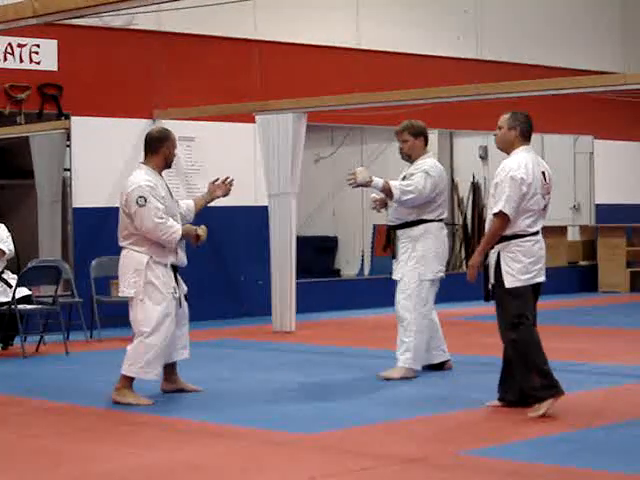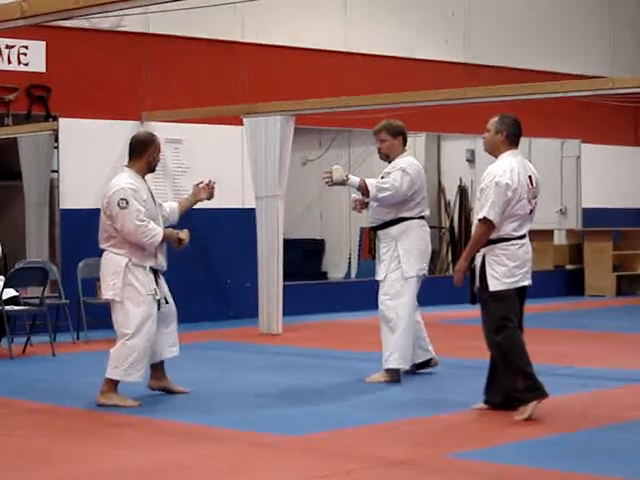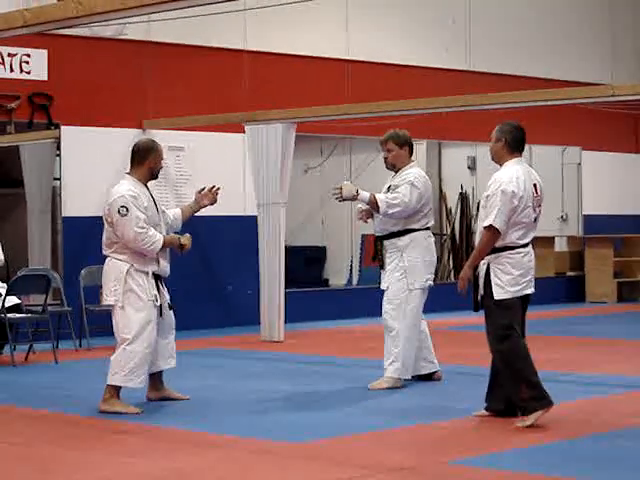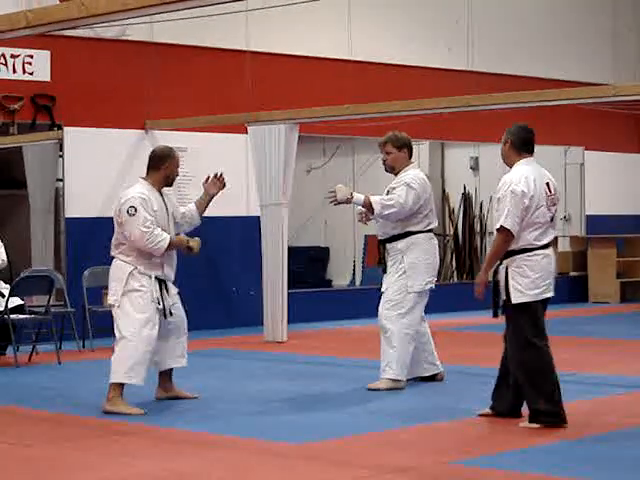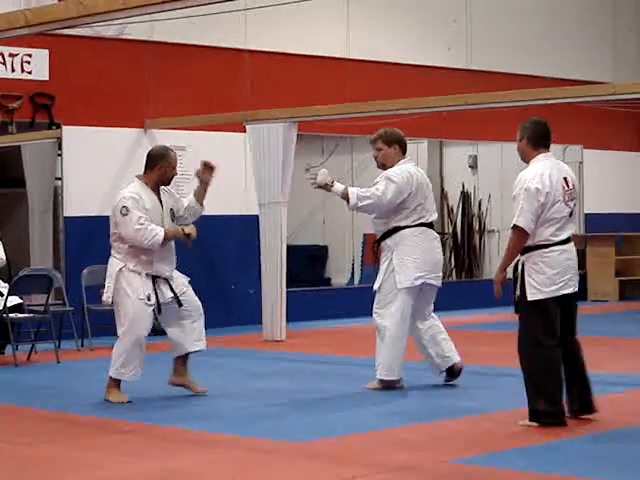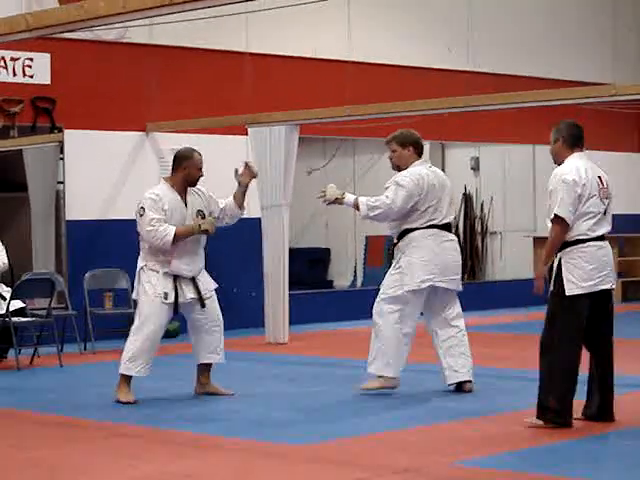
dt=0.4s
person 1, frame 1
left shoulder: (513, 166)
right shoulder: (539, 165)
left elbow: (502, 218)
left wrist: (479, 254)
left hip: (513, 253)
right hip: (530, 248)
left knee: (517, 327)
right knee: (518, 324)
left ankle: (544, 390)
right ankle: (515, 393)
person 1, frame 2
left shoulder: (499, 171)
right shoulder: (527, 169)
left elbow: (487, 223)
left wrist: (465, 258)
left hip: (499, 258)
right hip: (517, 253)
left knee: (501, 330)
right knee: (507, 328)
left ankle: (528, 392)
right ankle: (502, 396)
person 1, frame 3
left shoulder: (504, 179)
right shoulder: (531, 177)
left elbow: (493, 230)
left wrist: (469, 266)
left hip: (502, 265)
right hip: (520, 261)
left knee: (505, 338)
right knee: (505, 336)
left ankle: (533, 401)
right ankle: (501, 403)
person 1, frame 4
left shoulder: (514, 180)
right shoulder: (546, 177)
left elbow: (506, 233)
left wrist: (485, 270)
left hip: (523, 268)
right hip: (542, 263)
left knee: (529, 343)
right knee: (521, 339)
left ankle: (548, 412)
right ankle: (506, 404)
person 1, frame 5
left shoulder: (531, 177)
right shoulder: (565, 171)
left elbow: (521, 231)
left wrist: (502, 268)
left hip: (541, 265)
right hip: (566, 259)
left knee: (537, 343)
right knee: (565, 338)
left ankle: (546, 412)
right ankle: (581, 402)
person 1, frame 6
left shoulder: (566, 172)
right shoulder: (598, 173)
left elbow: (561, 223)
left wrist: (544, 263)
left hip: (577, 262)
right hip: (602, 259)
left knee: (559, 340)
right knee: (599, 340)
left ankle: (554, 413)
right ankle: (600, 408)
person 2, frame 1
left shoulder: (154, 181)
right shoulder: (142, 184)
left elbow: (176, 211)
right elbow: (155, 228)
left wrist: (210, 196)
right wrist: (190, 232)
left hip: (161, 266)
right hip: (147, 267)
left knee: (176, 318)
right knee: (153, 328)
left ankle: (171, 379)
right ankle: (123, 389)
person 2, frame 2
left shoulder: (137, 184)
right shoulder: (124, 187)
left elbow: (162, 214)
right elbow: (137, 230)
left wrist: (194, 198)
right wrist: (171, 236)
left hip: (144, 269)
right hip: (128, 270)
left knee: (164, 316)
right knee: (137, 330)
left ankle: (158, 376)
right ankle: (108, 391)
person 2, frame 3
left shoulder: (141, 191)
right shoulder: (125, 194)
left elbow: (166, 221)
right elbow: (138, 238)
left wrist: (197, 205)
right wrist: (175, 241)
left hip: (146, 275)
right hip: (130, 276)
left knee: (163, 327)
right knee: (136, 336)
left ankle: (156, 387)
right ankle: (110, 398)
person 2, frame 4
left shoulder: (160, 196)
right shoulder: (136, 198)
left elbow: (186, 220)
right elbow: (146, 238)
left wrist: (208, 195)
right wrist: (181, 243)
left hip: (157, 279)
right hip: (135, 278)
left knee: (173, 327)
right knee: (138, 336)
left ankle: (165, 386)
right ankle: (114, 398)
person 2, frame 5
left shoulder: (165, 194)
right shoulder: (129, 197)
left elbow: (188, 211)
right elbow: (141, 236)
left wrist: (202, 185)
right wrist: (179, 233)
left hip: (162, 273)
right hip: (132, 276)
left knee: (189, 311)
right knee: (133, 332)
left ankle: (180, 372)
right ankle: (113, 386)
person 2, frame 6
left shoulder: (199, 195)
right shoulder: (153, 198)
left elbow: (228, 214)
right elbow: (156, 235)
left wrist: (243, 187)
right wrist: (196, 228)
left hip: (193, 275)
right hip: (158, 276)
left knee: (210, 322)
right knee: (148, 329)
left ankle: (203, 382)
right ankle: (124, 383)
person 3, frame 1
left shoulder: (429, 169)
right shoulder: (413, 169)
left elbow: (410, 193)
left wrist: (372, 182)
right wrist: (385, 202)
left hip: (424, 241)
right hip: (413, 242)
left knee: (410, 302)
right knee: (420, 303)
left ankle: (407, 363)
right ankle: (438, 357)
person 3, frame 2
left shoulder: (407, 167)
right shoulder: (394, 167)
left elbow: (387, 190)
left wrist: (348, 180)
right wrist: (365, 202)
left hip: (405, 240)
right hip: (394, 241)
left knee: (394, 302)
right knee: (403, 302)
left ankle: (393, 366)
right ankle: (423, 356)
person 3, frame 3
left shoulder: (414, 179)
right shoulder: (398, 178)
left elbow: (397, 205)
left wrist: (359, 195)
right wrist: (371, 212)
left hip: (410, 251)
right hip: (400, 251)
left knee: (398, 312)
right knee: (409, 313)
left ankle: (395, 373)
right ankle: (427, 368)
person 3, frame 4
left shoulder: (412, 180)
right shoulder: (405, 180)
left elbow: (394, 207)
right elbow: (399, 213)
left wrist: (354, 198)
right wrist: (372, 213)
left hip: (412, 255)
right hip: (410, 254)
left knee: (395, 313)
right knee: (412, 315)
left ankle: (394, 375)
right ankle: (429, 368)
person 3, frame 5
left shoulder: (397, 175)
right shoulder: (417, 174)
left elbow: (374, 199)
left wrist: (334, 187)
left hip: (407, 249)
right hip: (424, 247)
left knee: (390, 314)
right knee: (422, 313)
left ankle: (389, 375)
right ankle: (448, 361)
person 3, frame 6
left shoulder: (408, 179)
right shoulder: (439, 176)
left elbow: (385, 208)
left wrist: (344, 198)
left hip: (421, 251)
right hip: (445, 248)
left knee: (390, 311)
right knee: (448, 317)
left ankle: (384, 374)
right ankle: (462, 376)
